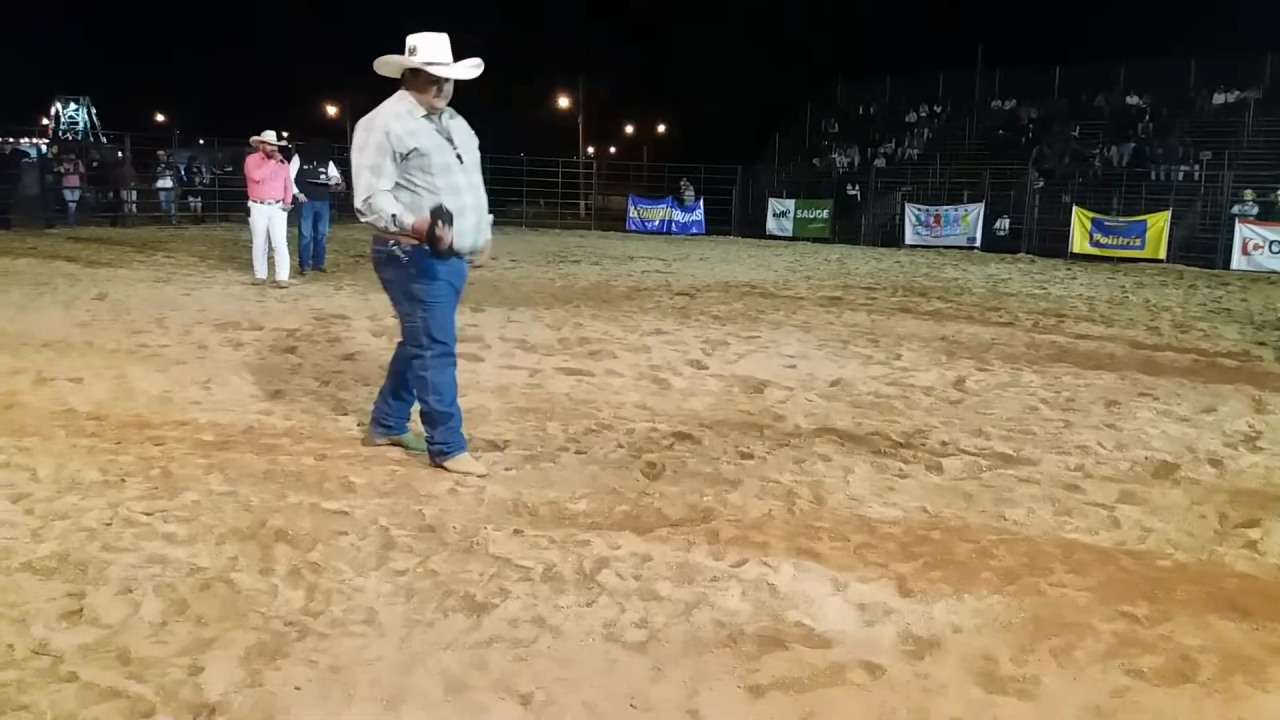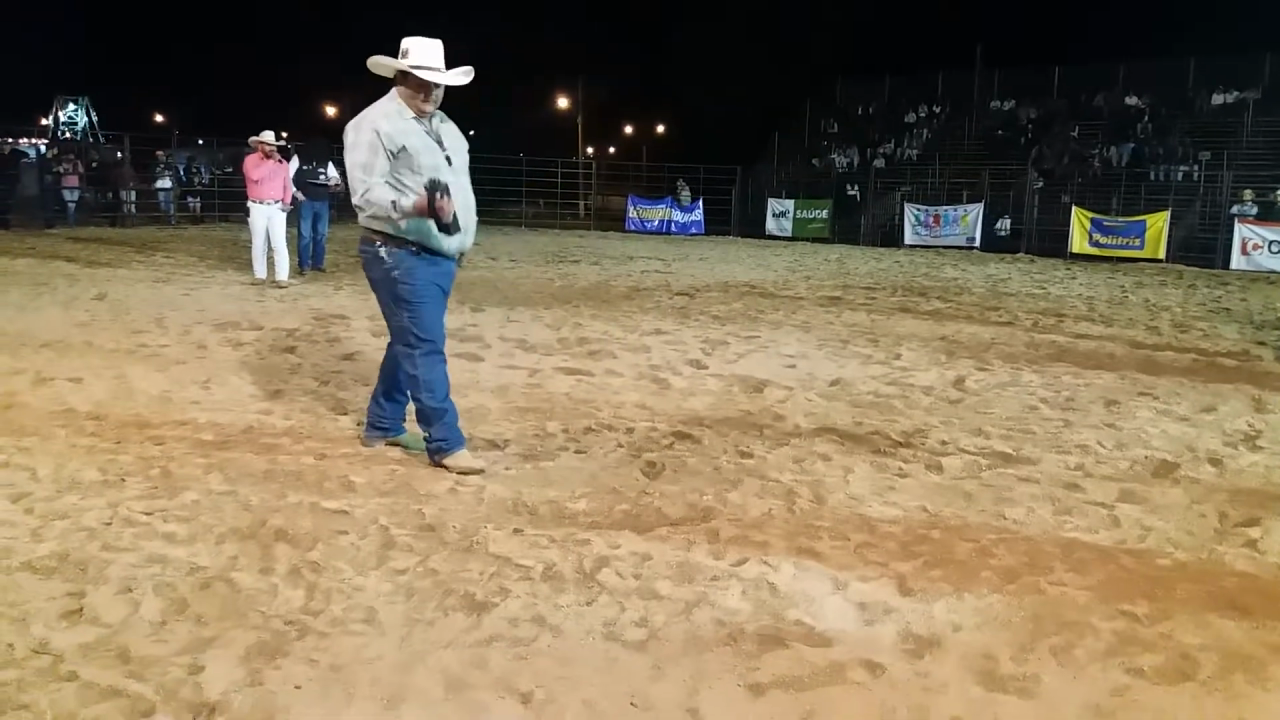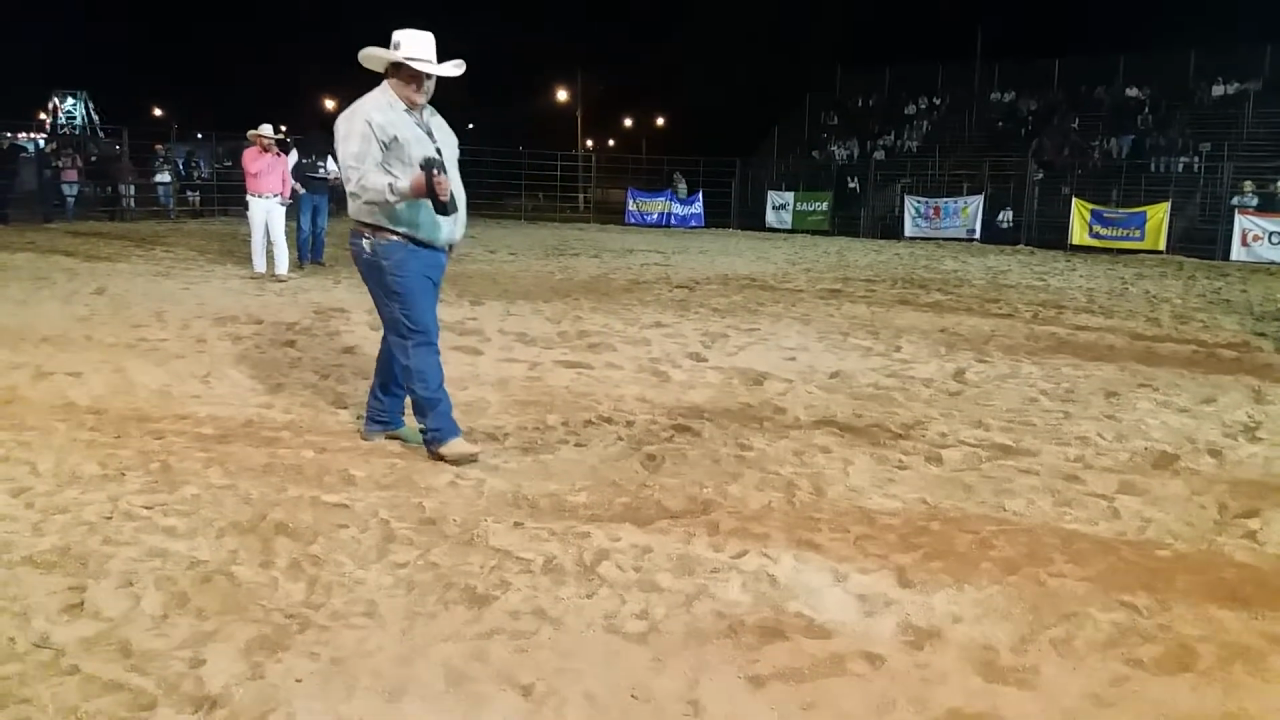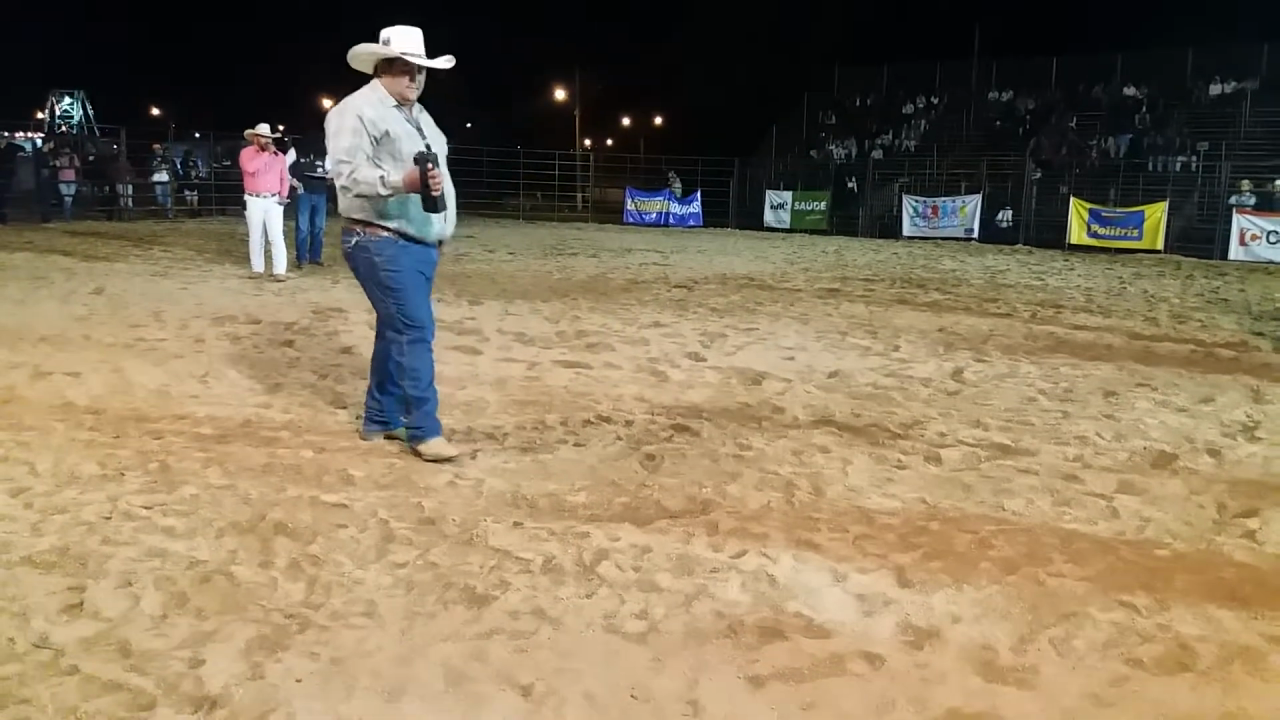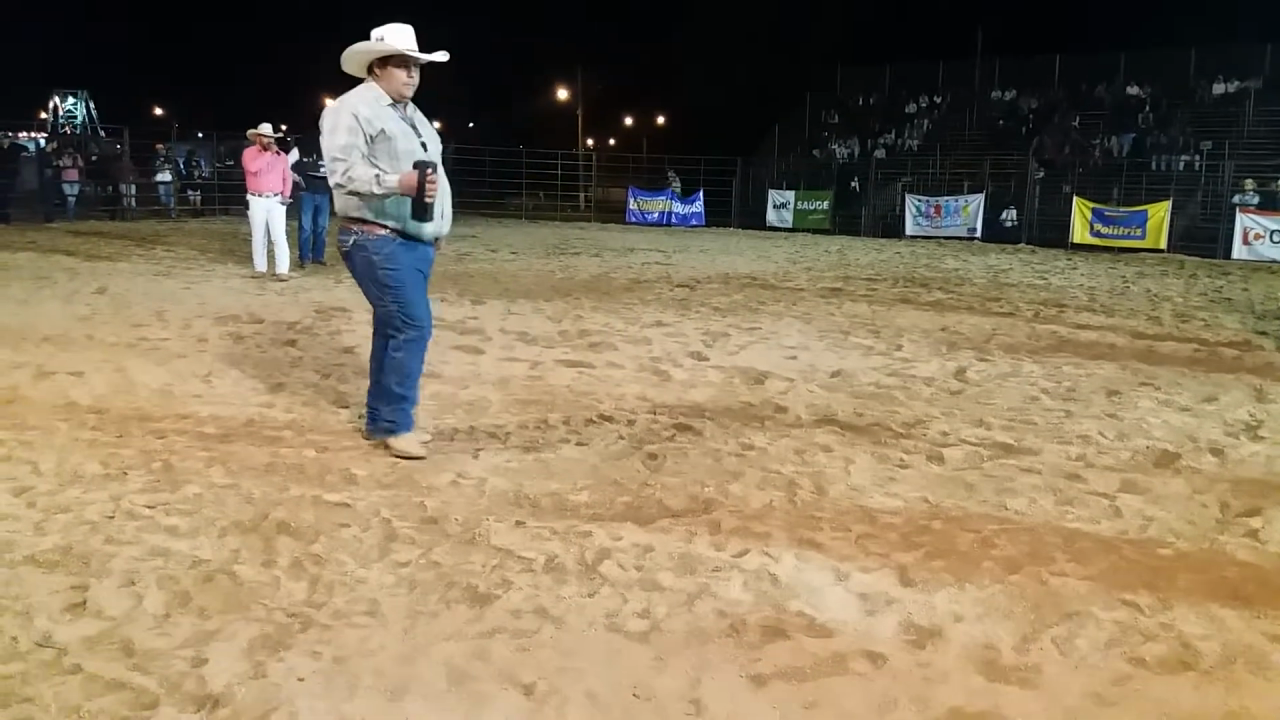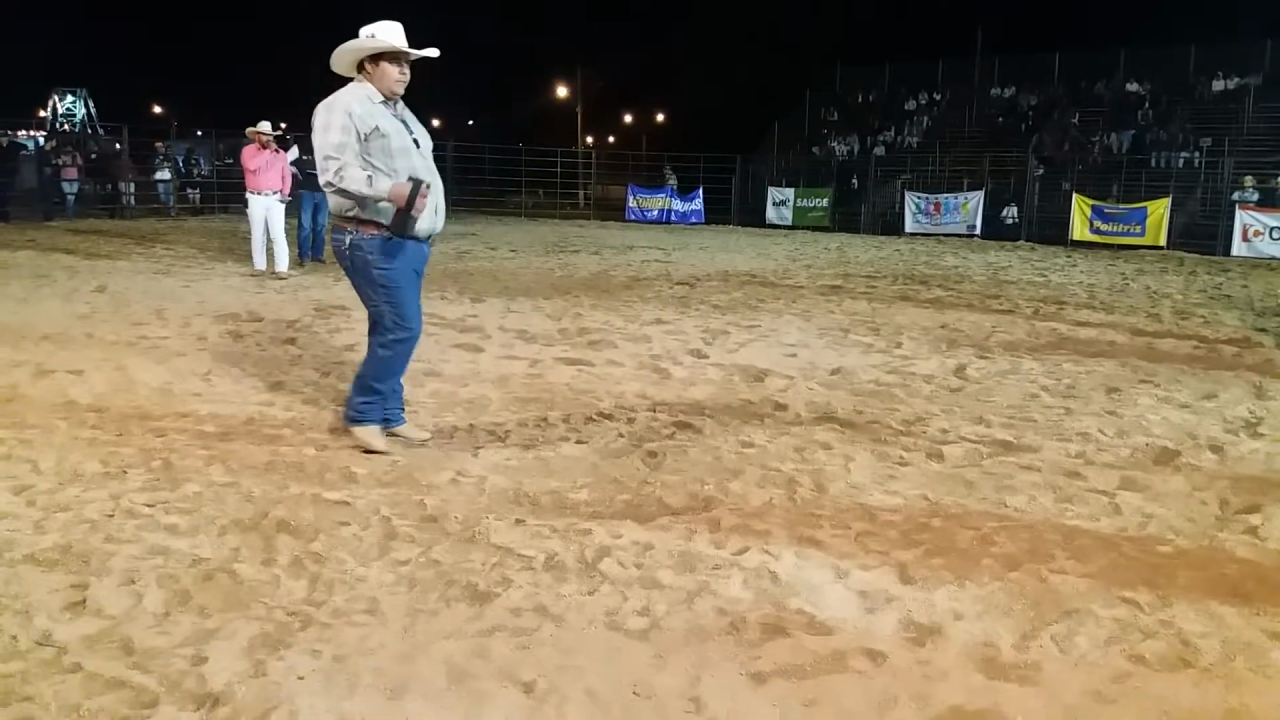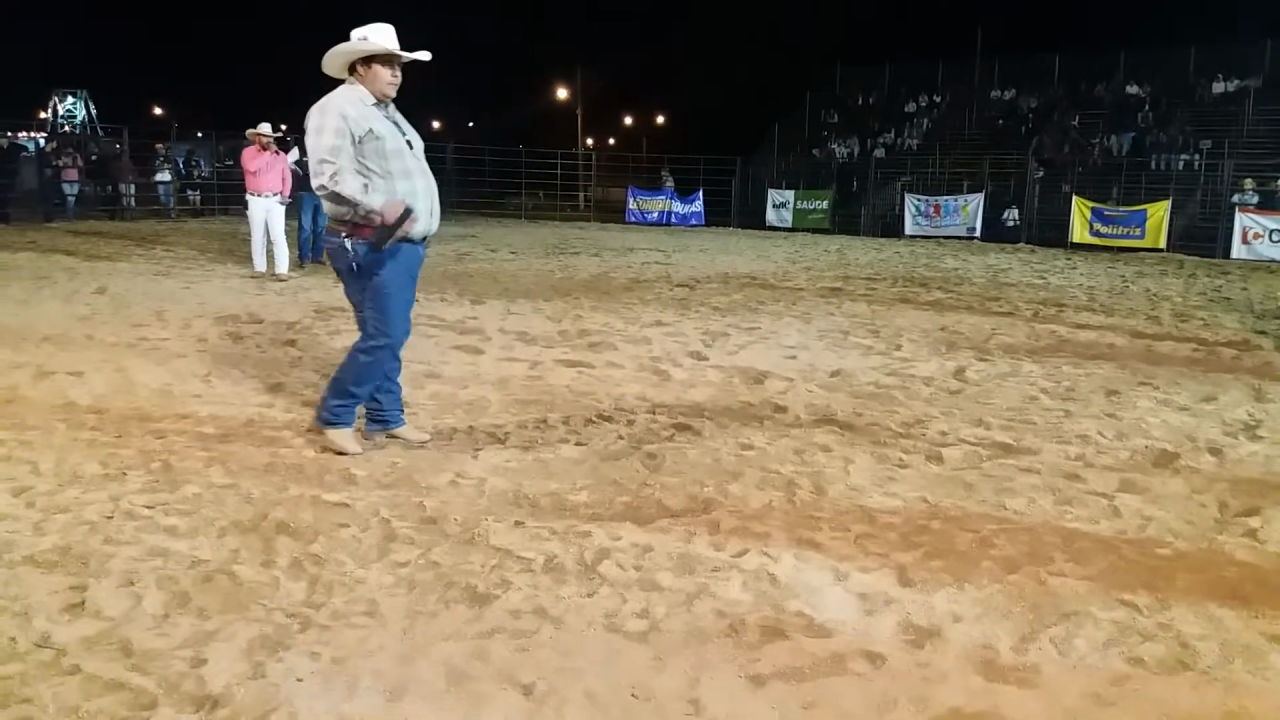
dt=0.1s
person 1, frame 1
left shoulder: (454, 123)
right shoulder: (384, 124)
left elbow: (471, 183)
right elbow: (370, 196)
left wrist: (483, 233)
right wrist: (417, 221)
left hip: (452, 257)
right hip: (413, 257)
left knee: (421, 343)
right knee: (435, 348)
left ankle: (387, 423)
right ankle: (448, 446)
person 1, frame 2
left shoulder: (444, 125)
right shoulder: (374, 123)
left elbow: (457, 184)
right elbow: (366, 192)
left wrist: (463, 236)
right wrist: (415, 205)
left hip: (440, 256)
right hip: (399, 256)
left knee: (411, 342)
right knee: (424, 346)
left ankle: (382, 425)
right ankle: (445, 443)
person 1, frame 3
left shoulder: (431, 119)
right shoulder: (366, 115)
left elbow: (447, 177)
right elbow: (359, 180)
left wrist: (451, 227)
right wrist: (411, 187)
left hip: (429, 247)
right hip: (390, 247)
left knee: (403, 335)
right knee: (419, 336)
left ankle: (382, 419)
right ankle: (442, 432)
person 1, frame 4
left shoulder: (418, 116)
right shoulder: (356, 111)
left elbow: (436, 174)
right elbow: (349, 174)
left wrist: (438, 208)
right wrist: (404, 181)
left hip: (421, 244)
right hip: (382, 244)
left knee: (397, 332)
right knee: (414, 332)
left ankle: (381, 418)
right ankle: (424, 429)
person 1, frame 5
left shoulder: (411, 115)
right shoulder: (352, 109)
left elbow: (428, 170)
right elbow: (344, 172)
left wrist: (431, 208)
right wrist: (397, 183)
left hip: (417, 243)
right hip: (378, 243)
left knee: (396, 331)
right knee: (413, 327)
left ankle: (391, 418)
right ankle: (391, 424)
person 1, frame 6
left shoulder: (399, 112)
right shoulder: (344, 107)
right elbow: (335, 171)
left wrist: (422, 211)
right wrist: (388, 189)
left hip: (411, 241)
right hip: (372, 242)
left knee: (390, 328)
right knee: (401, 327)
left ankle: (388, 416)
right ankle: (362, 413)
person 1, frame 7
left shoulder: (388, 113)
right shoulder: (336, 109)
right elbow: (330, 176)
left wrist: (414, 220)
right wrist: (379, 206)
left hip: (405, 244)
right hip: (368, 246)
left knee: (393, 334)
right knee: (380, 334)
left ankle: (384, 417)
right ankle: (334, 416)
